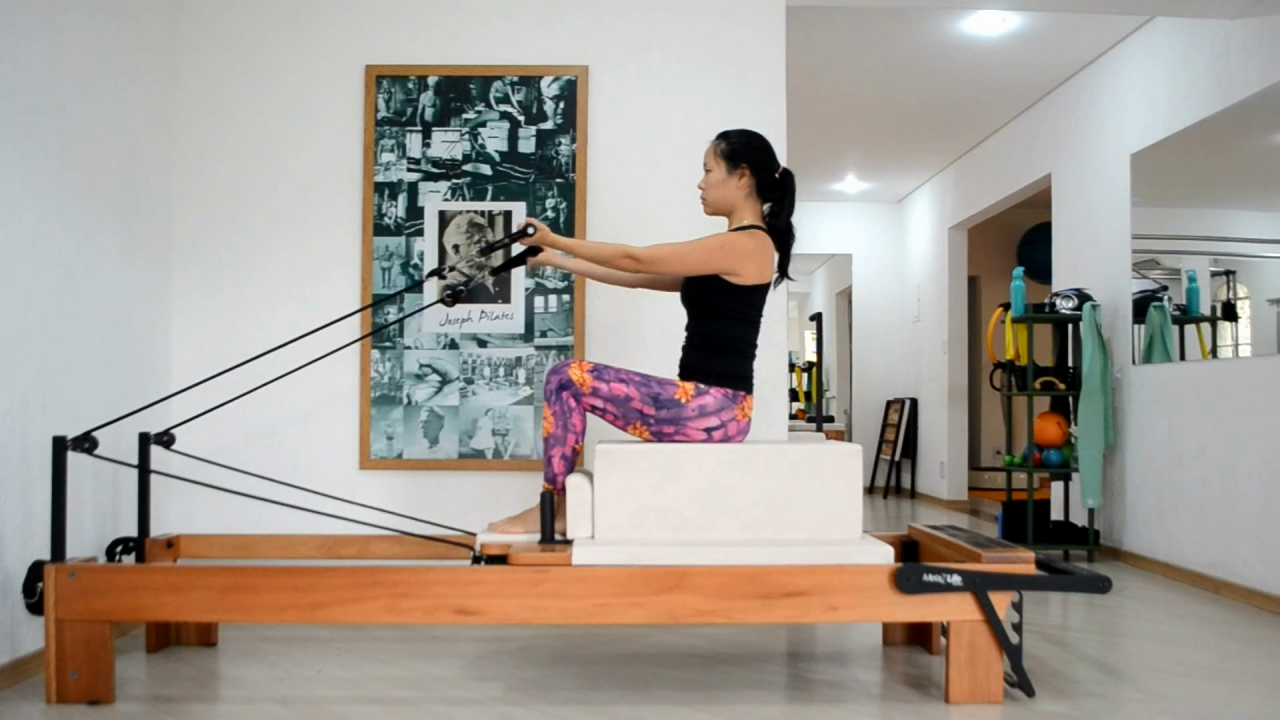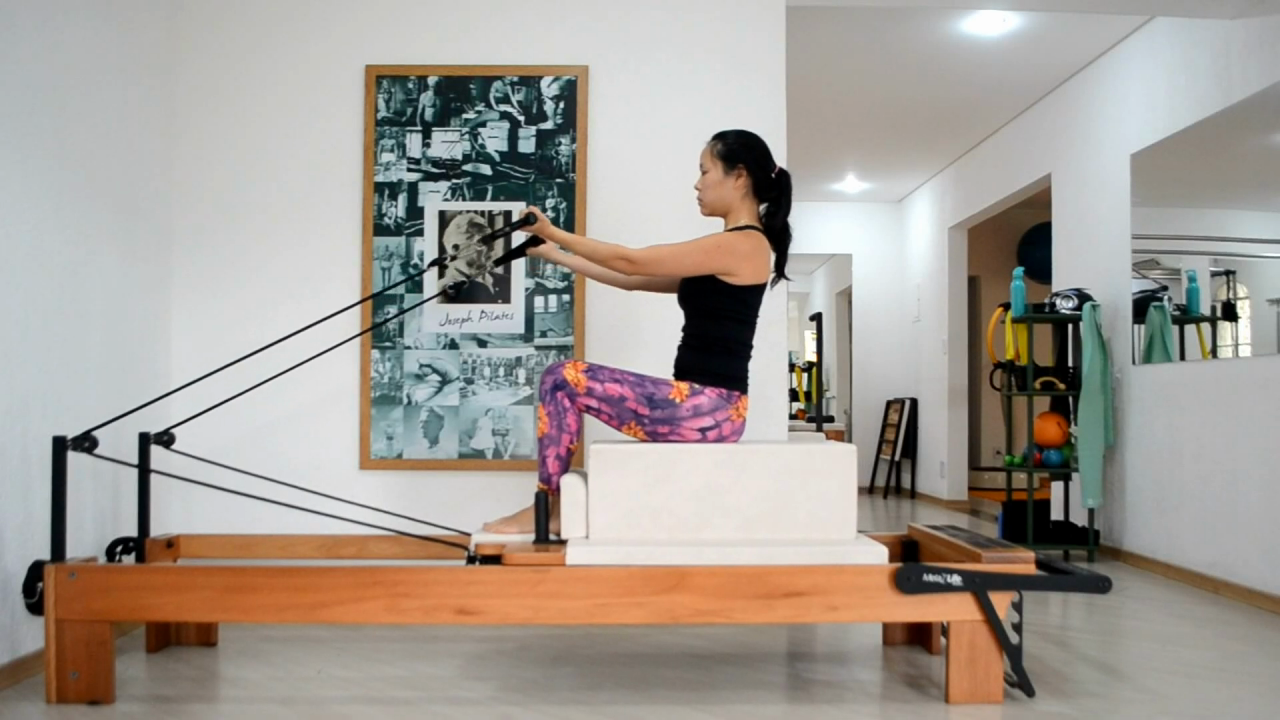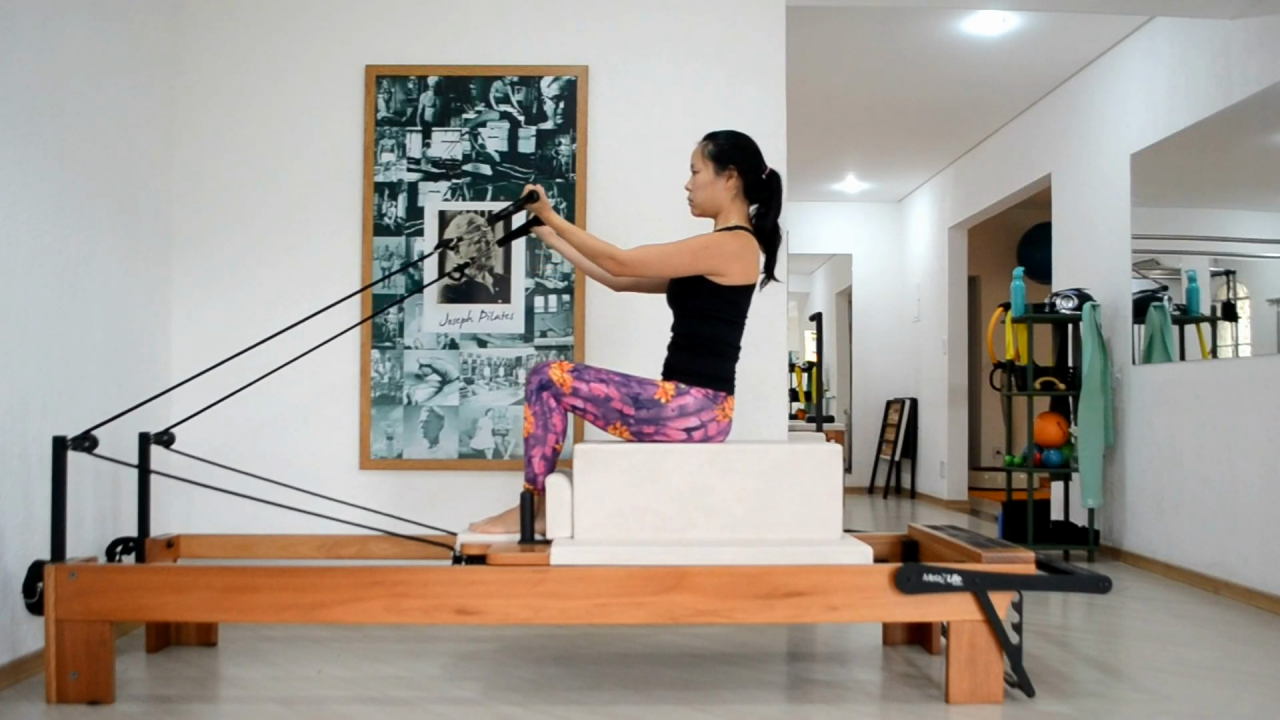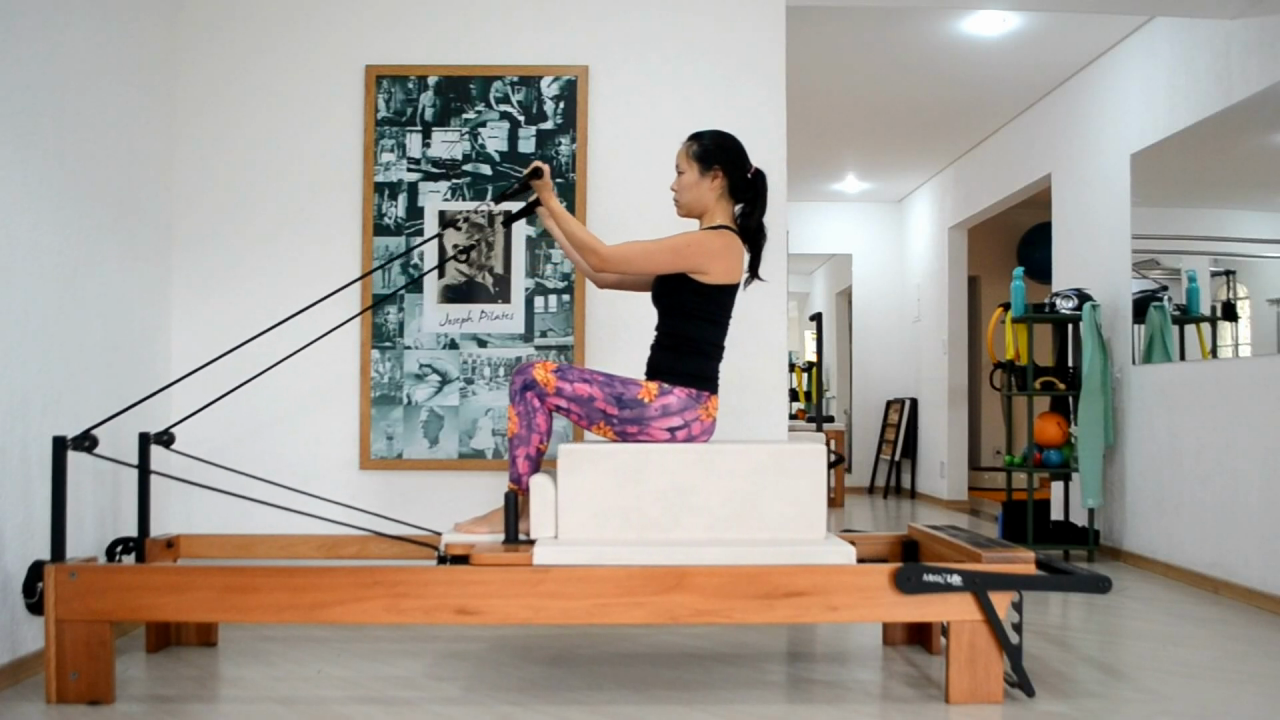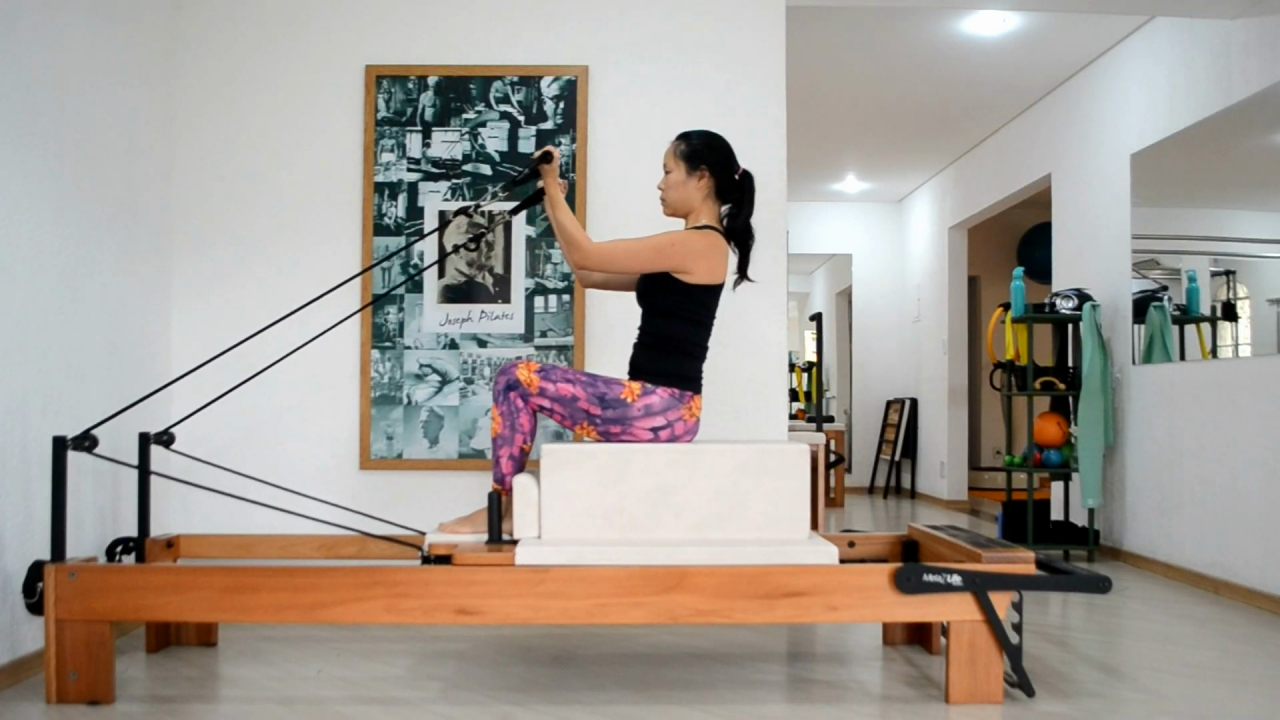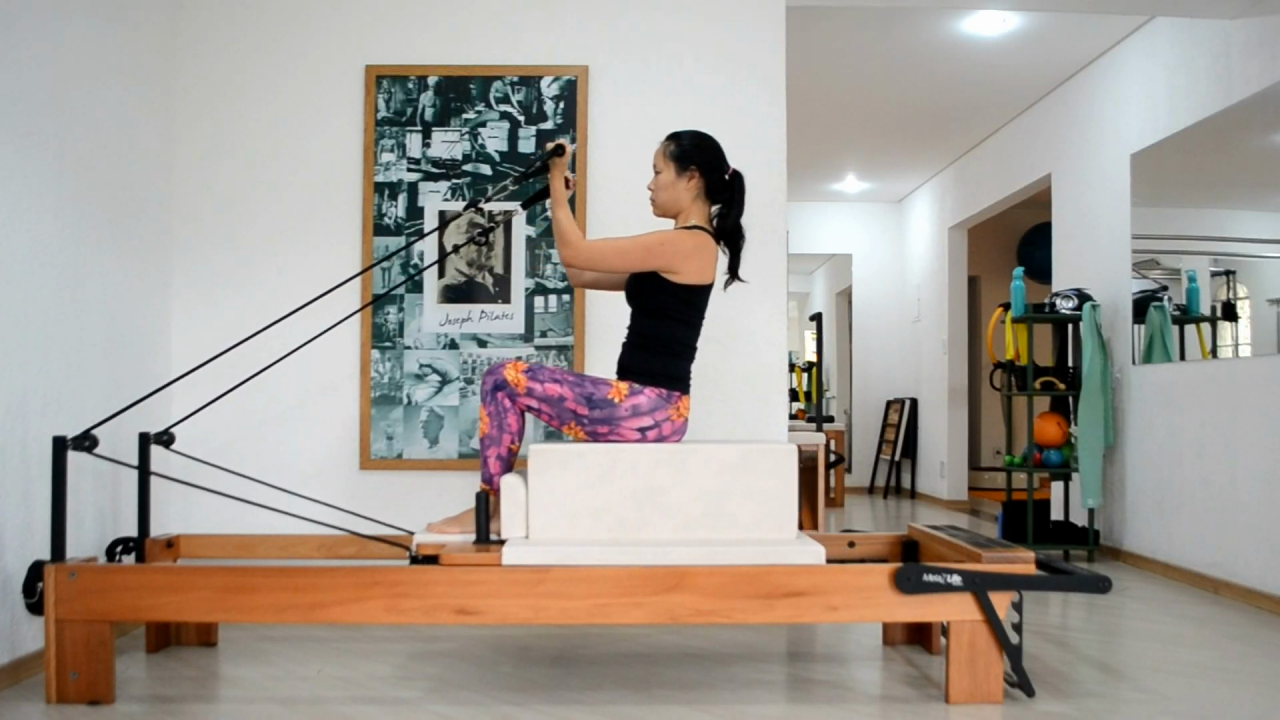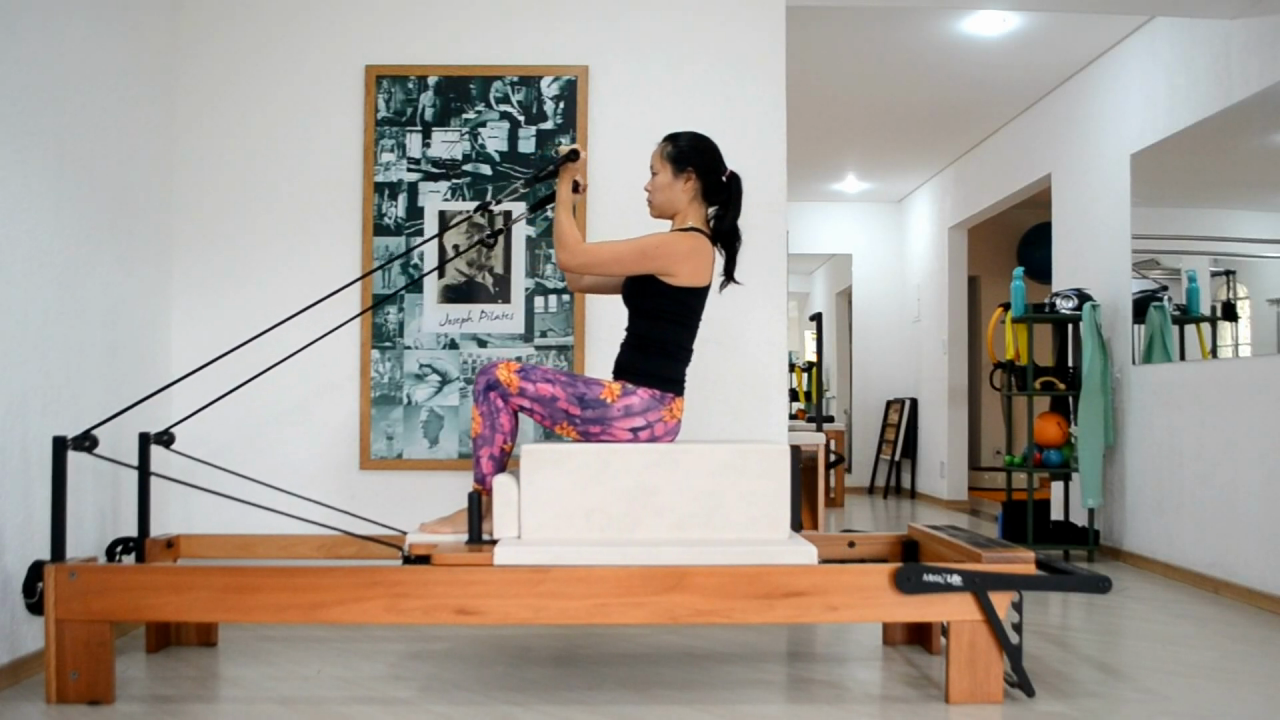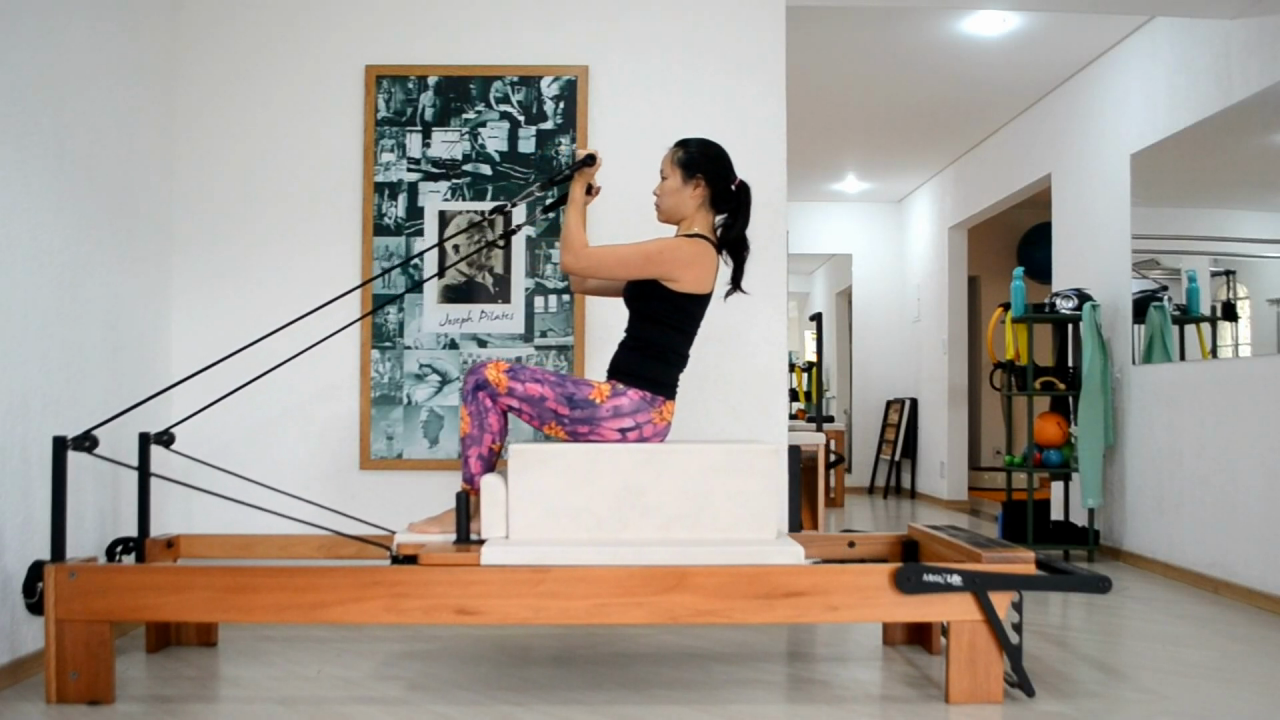
dt=0.5s
person 1, frame 1
left shoulder: (747, 244)
right shoulder: (729, 250)
left elbow: (635, 260)
right elbow: (635, 277)
left wrist: (556, 240)
right wrist: (554, 259)
left hip: (714, 408)
right hip: (707, 405)
left knee: (569, 378)
right knee: (570, 382)
left ankle: (553, 508)
right ankle: (557, 508)
person 1, frame 2
left shoulder: (742, 245)
right shoulder: (726, 251)
left elbow: (632, 261)
right elbow: (631, 279)
left wrist: (554, 233)
right wrist: (555, 254)
left hip: (709, 408)
right hip: (702, 405)
left knee: (563, 378)
right knee: (568, 381)
left ankle: (548, 509)
right ankle: (553, 507)
person 1, frame 3
left shoulder: (732, 245)
right shoulder: (715, 252)
left elbow: (621, 263)
right elbow: (620, 280)
left wrist: (553, 218)
right wrist: (551, 239)
left hip: (695, 407)
right hip: (688, 405)
left knee: (549, 379)
right knee: (554, 382)
left ankle: (534, 508)
right ankle: (540, 506)
person 1, frame 4
left shoulder: (715, 244)
right shoulder: (701, 251)
left elbow: (603, 258)
right elbow: (603, 276)
left wrist: (551, 200)
right wrist: (549, 219)
left hip: (679, 408)
right hip: (674, 406)
left knee: (534, 379)
right knee: (540, 381)
left ankle: (519, 509)
right ankle: (523, 507)
person 1, frame 5
left shoulder: (699, 244)
right shoulder: (686, 250)
left elbow: (585, 256)
right elbow: (590, 274)
left wrist: (552, 188)
right wrist: (552, 205)
left hip: (661, 408)
right hip: (659, 405)
left knee: (516, 379)
right knee: (523, 383)
left ankle: (503, 508)
right ankle: (510, 506)
person 1, frame 6
left shoulder: (686, 244)
right shoulder: (680, 249)
left elbow: (574, 253)
right elbow: (582, 274)
left wrist: (556, 181)
right wrist: (558, 197)
left hip: (649, 409)
right hip: (649, 407)
left knee: (503, 379)
right knee: (513, 383)
left ankle: (490, 509)
right ankle: (498, 507)
person 1, frame 7
left shoulder: (682, 245)
right shoulder: (678, 248)
left elbow: (571, 258)
right elbow: (580, 278)
left wrist: (565, 184)
right wrist: (566, 201)
left hip: (641, 408)
right hip: (642, 406)
left knee: (496, 379)
right knee: (507, 384)
left ankle: (483, 509)
right ankle: (490, 506)
person 1, frame 8
left shoulder: (686, 252)
right shoulder: (685, 255)
left elbow: (575, 261)
right elbow: (583, 281)
left wrist: (578, 187)
right wrist: (577, 203)
left hip: (632, 411)
right hip: (634, 408)
left knee: (486, 378)
right knee: (496, 382)
left ankle: (472, 509)
right ankle: (478, 507)
